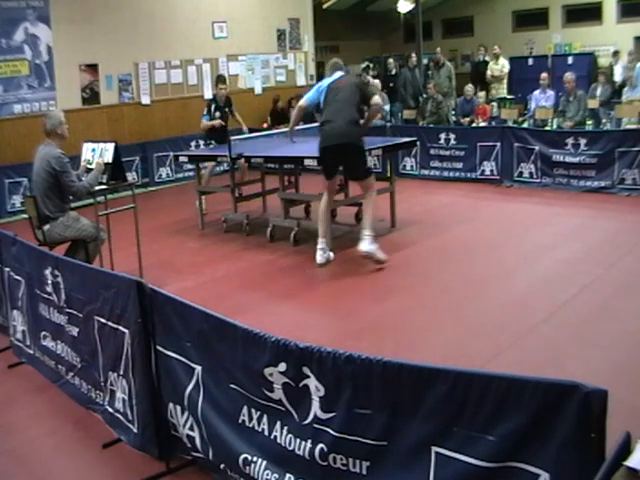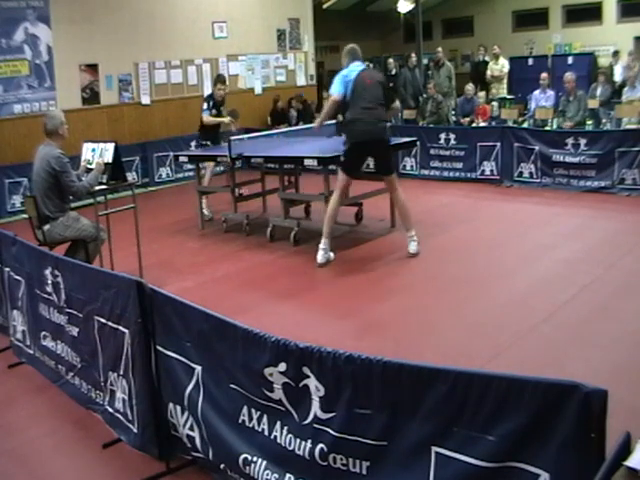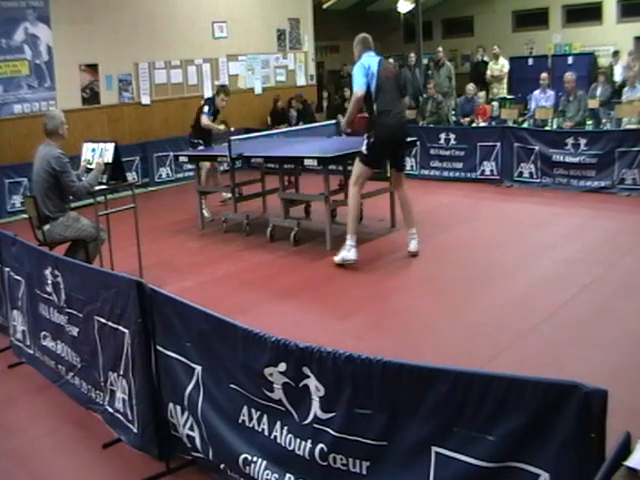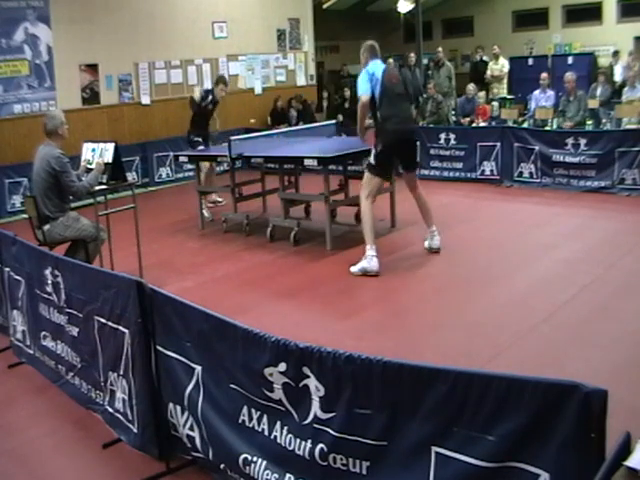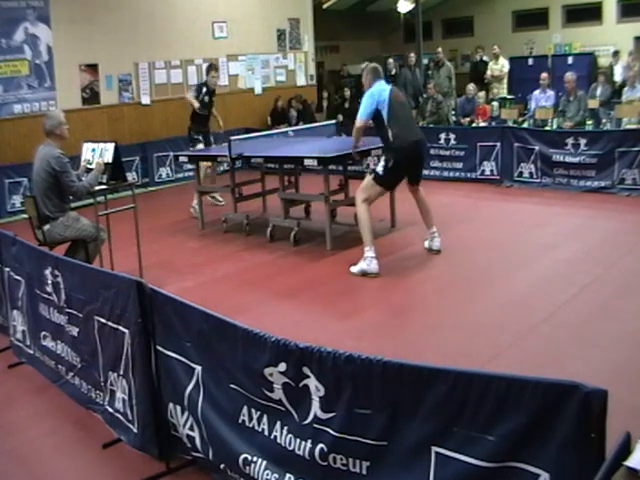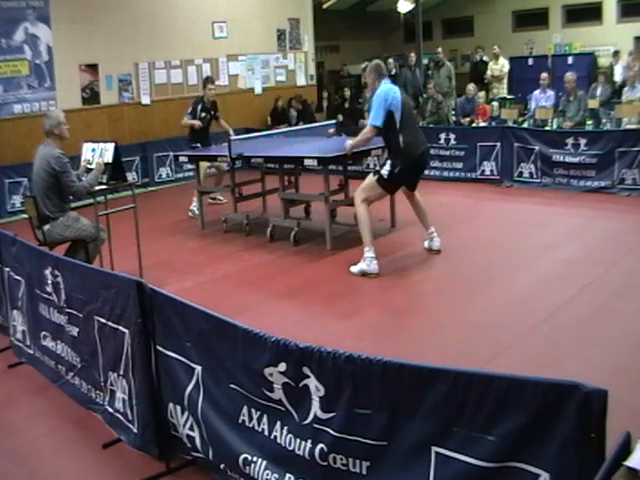
dt=0.2s
person 1, frame 1
left shoulder: (323, 85)
right shoulder: (356, 81)
left elbow: (302, 106)
right elbow: (376, 104)
left wrist: (291, 128)
right wrist: (365, 123)
left hip: (328, 139)
right hip: (350, 138)
left knee: (329, 193)
right knee: (369, 191)
left ankle: (322, 249)
right ankle: (367, 240)
person 1, frame 2
left shoulder: (344, 75)
right shoulder: (376, 75)
left elbow: (335, 99)
right elbow: (395, 106)
left wrist: (320, 120)
left hip: (358, 137)
right hip: (380, 134)
left knee: (339, 192)
right knee: (394, 188)
left ankle: (324, 249)
right ankle: (412, 240)
person 1, frame 3
left shoulder: (362, 65)
right shoulder: (390, 67)
left elbow: (358, 95)
right elbow: (404, 102)
left wrist: (347, 118)
left hip: (380, 129)
right hip: (400, 127)
left knee: (355, 185)
right knee: (399, 186)
left ankle: (350, 246)
right ankle: (413, 240)
person 1, frame 4
left shoulder: (367, 73)
right shoulder: (397, 73)
left elbow: (364, 101)
left wrist: (361, 130)
left hip: (389, 136)
right hip: (408, 133)
left knee: (366, 195)
right knee: (413, 187)
left ankle: (370, 257)
right ankle: (433, 236)
person 1, frame 5
left shoulder: (373, 92)
right shoulder: (395, 92)
left elbow: (360, 125)
left wrist: (354, 144)
left hip: (400, 151)
right hip: (417, 147)
left knee: (362, 197)
right knee: (415, 189)
left ankle: (370, 259)
right ankle: (434, 237)
person 1, frame 6
left shoulder: (382, 95)
right shoulder: (397, 91)
left elbow: (371, 132)
left wrist: (351, 144)
left hip: (404, 157)
right hip: (420, 154)
left knee: (361, 198)
right knee: (410, 193)
left ankle: (369, 259)
right ankle: (433, 238)
person 2, frame 1
left shoulder: (43, 150)
right shoulder: (56, 156)
right elbow: (77, 192)
left wrist: (81, 171)
right wrist: (96, 172)
left hip: (45, 221)
right hip: (54, 224)
left knee: (87, 230)
right knee: (98, 233)
person 2, frame 2
left shoulder: (43, 150)
right shoulder: (56, 156)
right elbow: (77, 192)
left wrist: (81, 171)
right wrist: (96, 172)
left hip: (45, 221)
right hip: (54, 225)
left knee: (88, 230)
right knee: (98, 233)
person 2, frame 3
left shoulder: (43, 151)
right shoulder: (56, 156)
right elbow: (77, 191)
left wrist: (81, 171)
right wrist: (96, 172)
left hip: (45, 221)
right hip: (54, 224)
left knee: (88, 230)
right knee: (98, 233)
person 2, frame 4
left shoulder: (43, 151)
right shoulder: (56, 156)
right elbow: (77, 191)
left wrist: (81, 171)
right wrist: (96, 172)
left hip: (45, 221)
right hip: (54, 224)
left knee: (88, 230)
right knee: (98, 233)
person 2, frame 5
left shoulder: (43, 150)
right shoulder: (56, 156)
right elbow: (77, 191)
left wrist: (81, 171)
right wrist: (96, 172)
left hip: (45, 221)
right hip: (54, 224)
left knee: (87, 230)
right knee: (98, 233)
person 2, frame 6
left shoulder: (43, 150)
right shoulder: (56, 156)
right elbow: (77, 192)
left wrist: (81, 171)
right wrist: (96, 172)
left hip: (45, 221)
right hip: (54, 225)
left knee: (88, 230)
right knee: (98, 233)
person 3, frame 1
left shoulder: (228, 100)
right shoulder: (210, 105)
right elbow: (202, 127)
left wrist: (242, 124)
right wrist: (213, 123)
left hip: (225, 139)
right hip: (213, 140)
left knee: (243, 165)
right knee: (210, 165)
left ankle: (237, 190)
right ankle: (200, 198)
person 3, frame 2
left shoulder: (221, 100)
right shoulder: (208, 100)
right elbow: (205, 120)
left wrist: (230, 124)
right wrist: (223, 120)
left hip: (217, 138)
right hip: (206, 139)
right knee: (210, 166)
right ankle: (203, 204)
person 3, frame 3
left shoulder: (217, 107)
right shoulder: (208, 105)
right elbow: (203, 122)
left wrist: (216, 128)
right wrist: (218, 127)
left hip: (207, 138)
right hip: (197, 138)
left knee: (214, 165)
right knee: (206, 166)
left ankle: (221, 193)
right ankle: (202, 205)
person 3, frame 4
left shoulder: (216, 99)
right shoulder: (207, 94)
right elbow: (197, 91)
left wrist: (216, 120)
right wrist: (197, 96)
left hip: (205, 134)
right hip: (195, 135)
left knee: (212, 165)
right knee: (205, 166)
left ankle: (211, 196)
right ankle: (203, 206)
person 3, frame 5
left shoulder: (212, 90)
right shoulder: (201, 88)
right elbow: (188, 96)
left wrist: (219, 119)
right wrist: (194, 102)
left hip: (206, 132)
right hip: (195, 133)
left knee: (213, 164)
right knee: (204, 164)
left ankle: (212, 194)
right ankle: (195, 202)
person 3, frame 6
left shoulder: (214, 104)
right shoulder: (197, 104)
left elbow: (219, 120)
right elbow: (183, 122)
left wrist: (229, 130)
right wrist: (194, 122)
left hip: (206, 141)
right hip: (195, 142)
left knee: (221, 167)
right knee: (203, 167)
left ankle: (214, 195)
right ankle: (194, 204)
